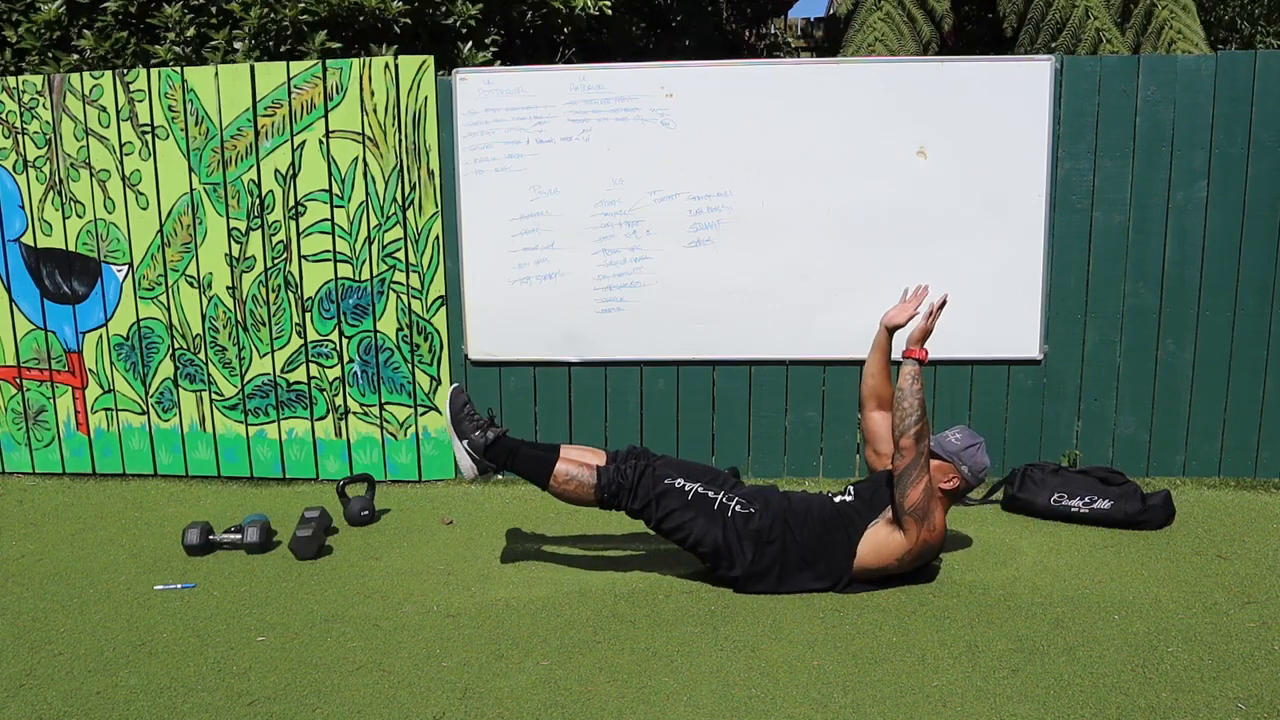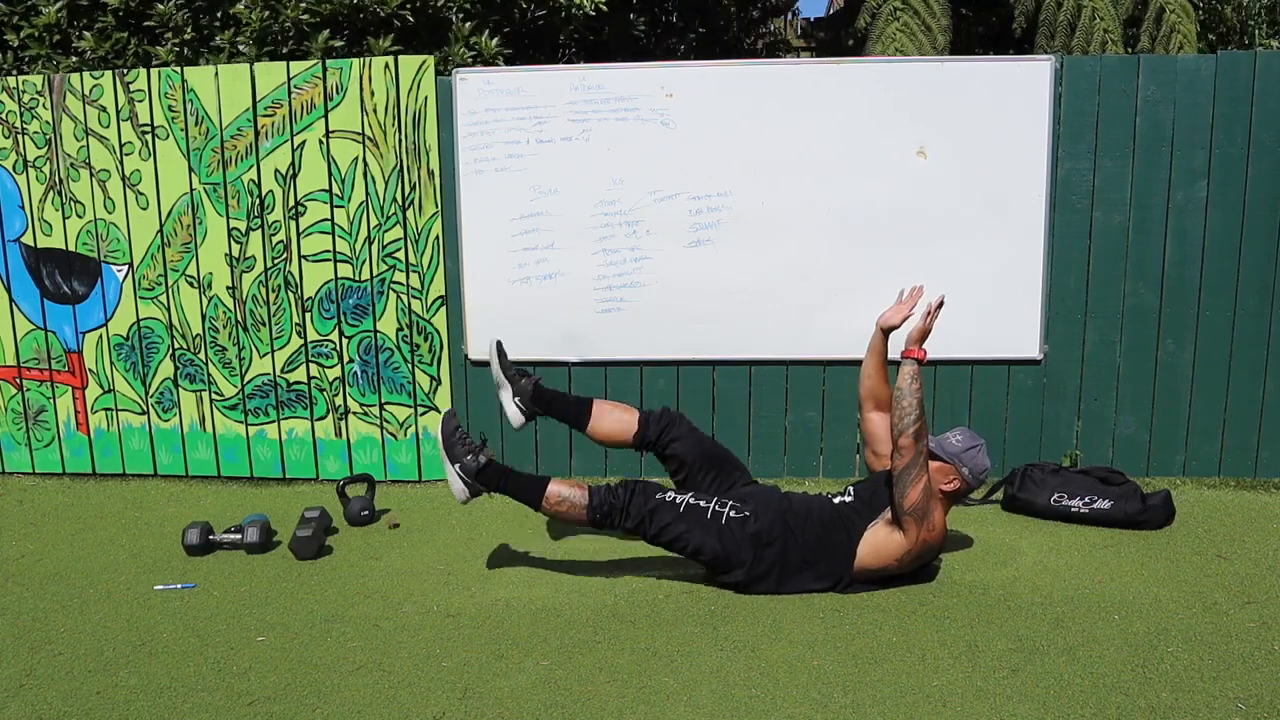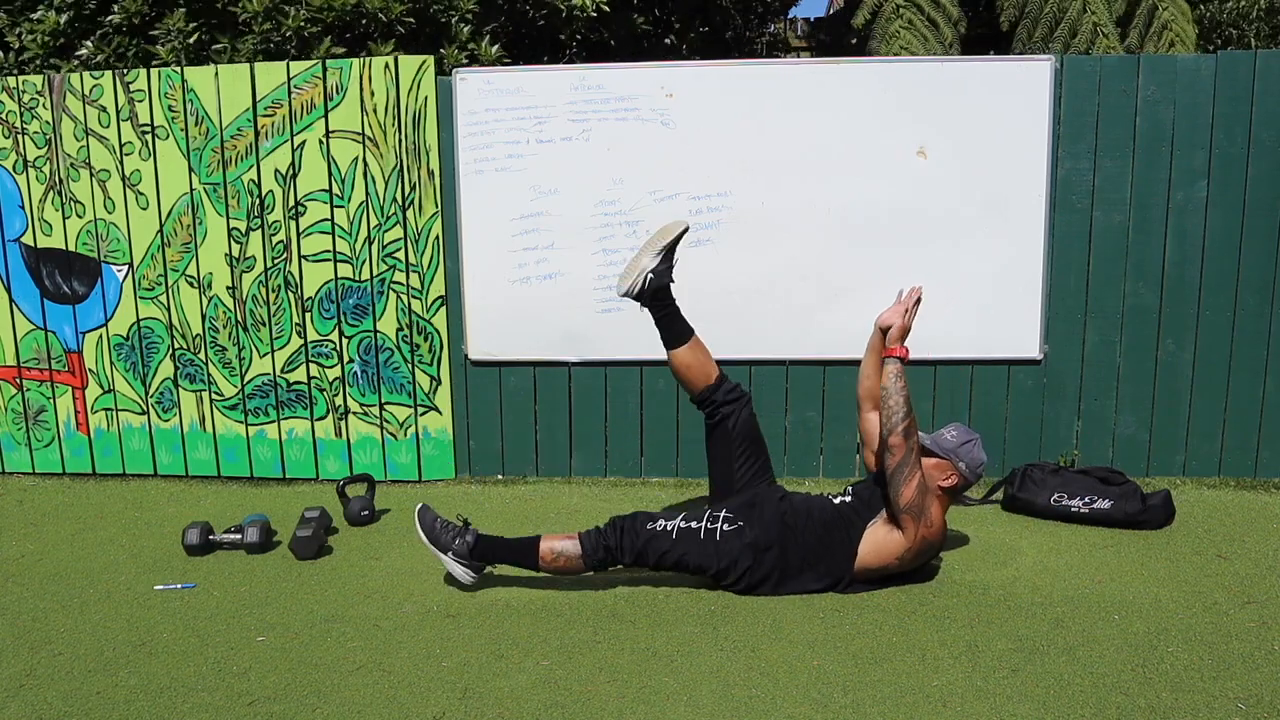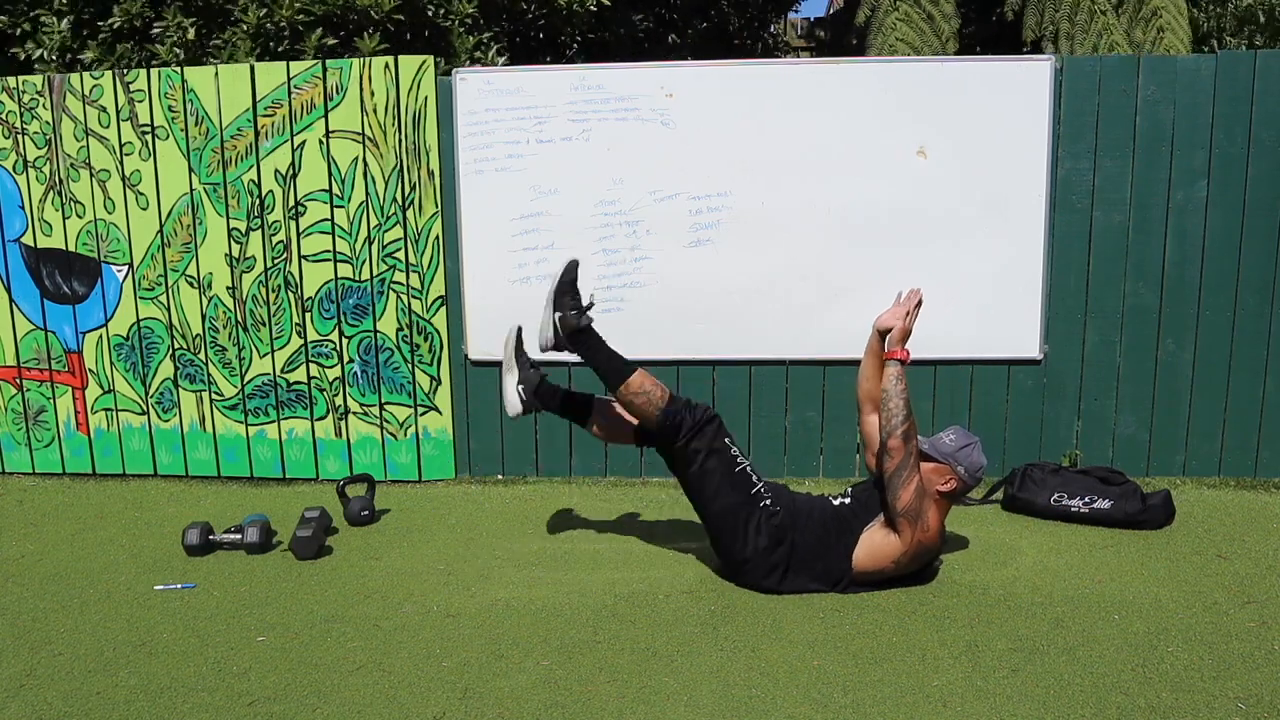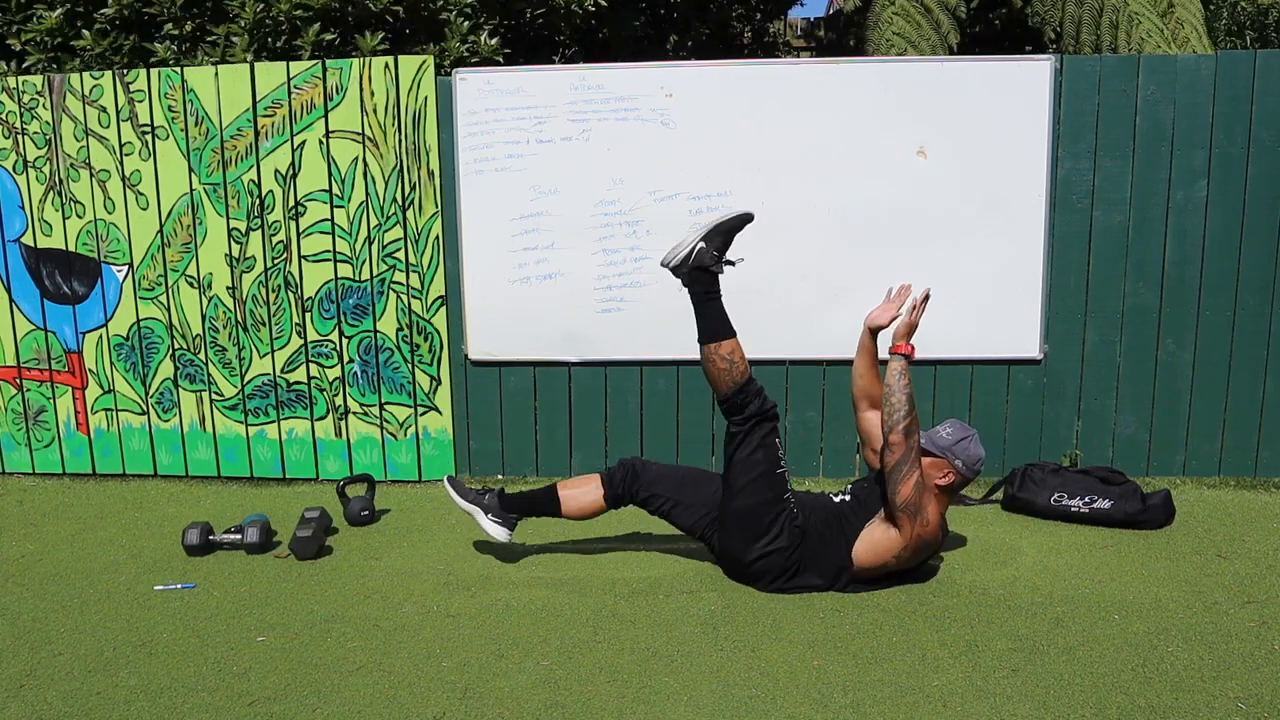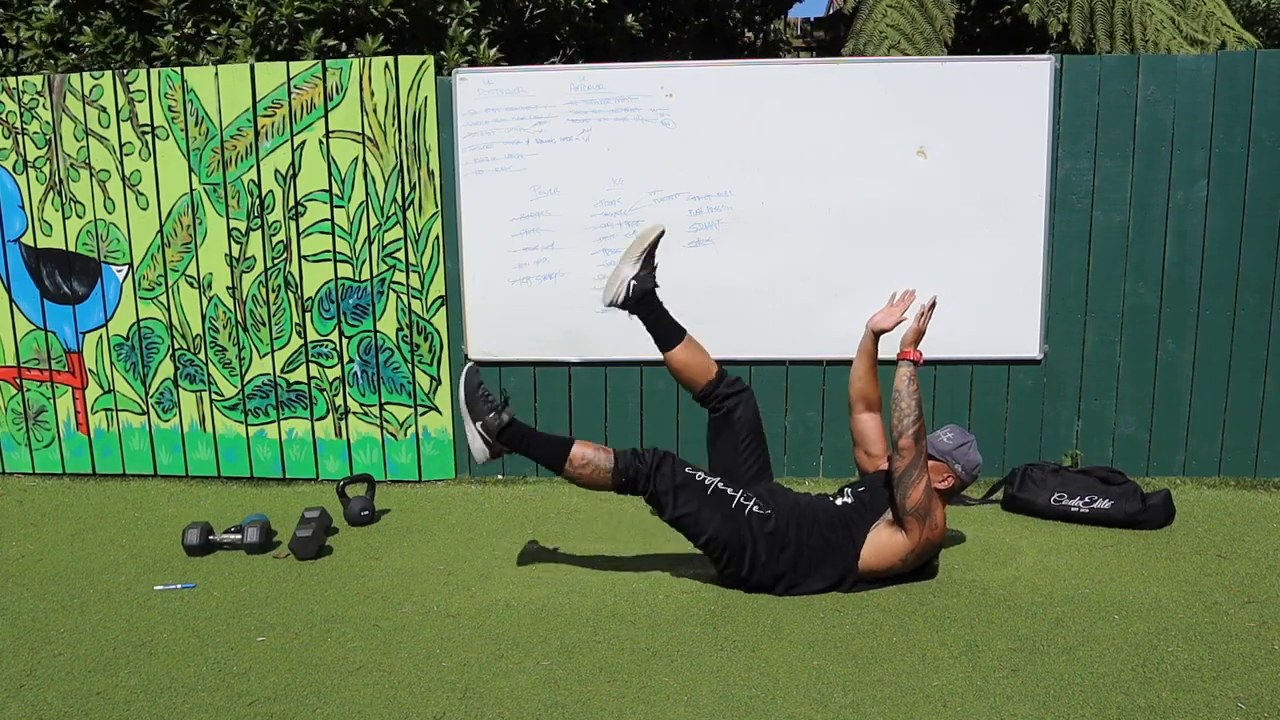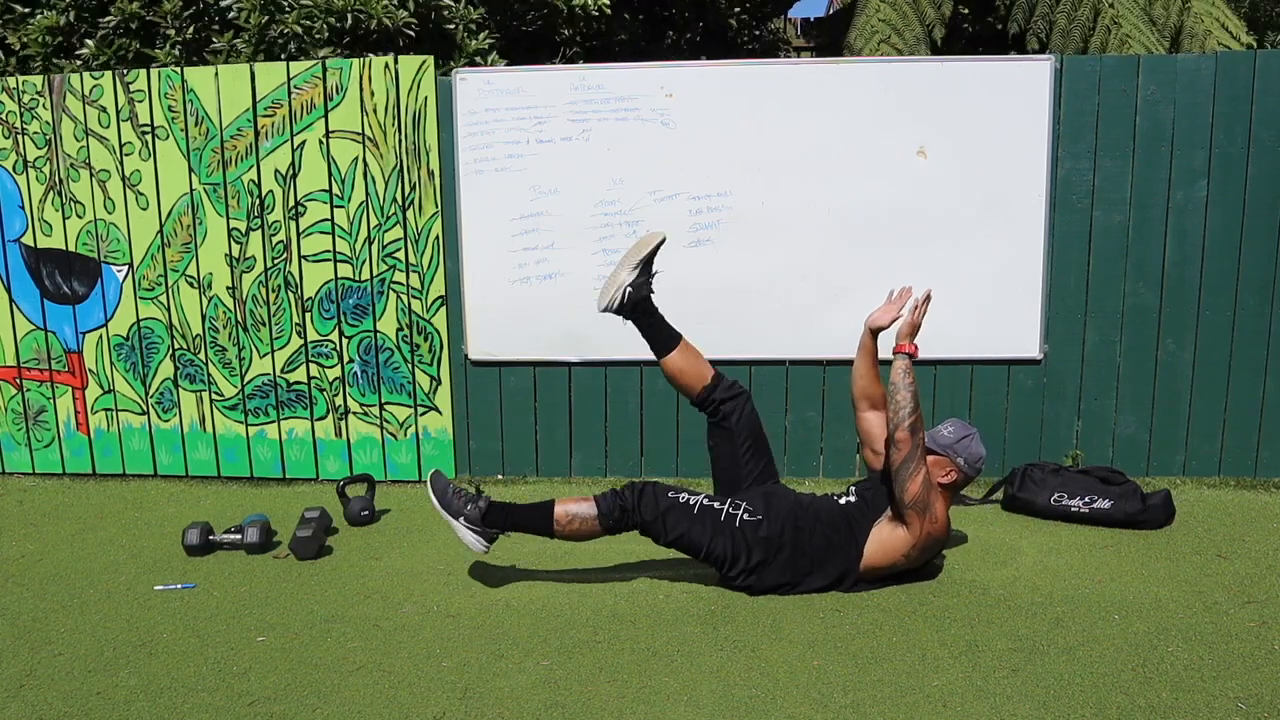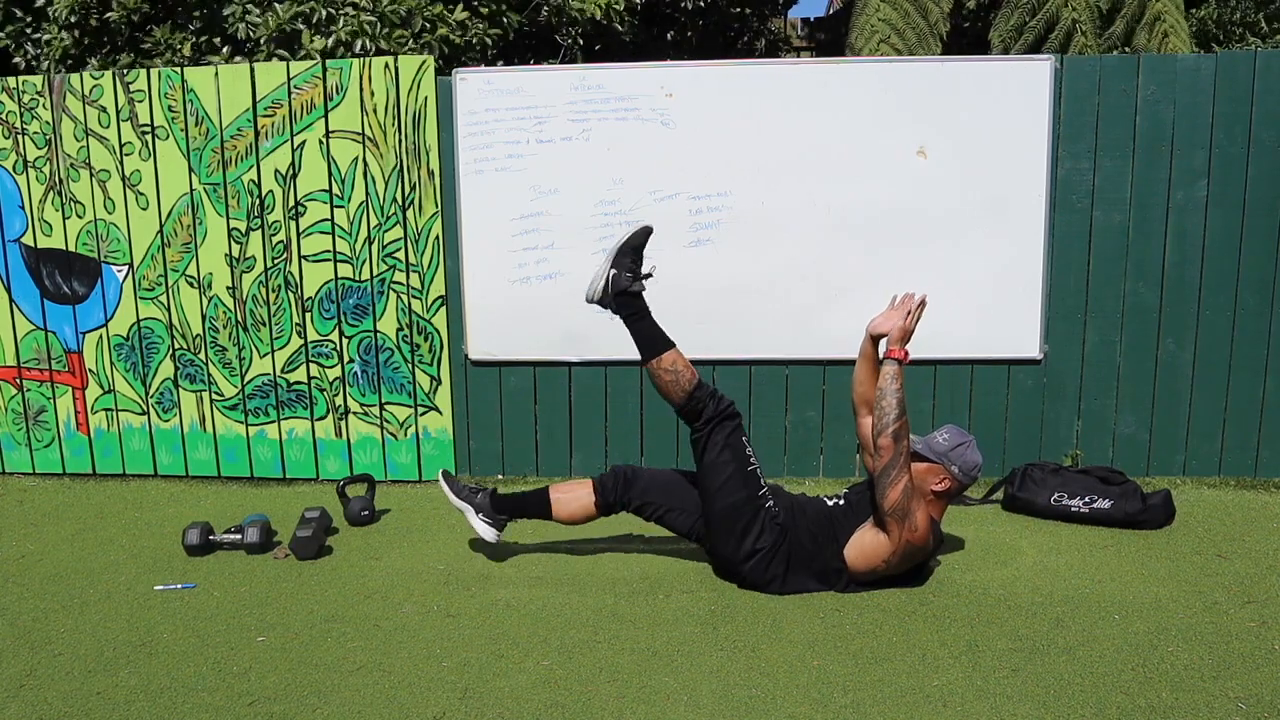
dt=0.3s
person 1, frame 1
left shoulder: (923, 529)
right shoulder: (900, 488)
left elbow: (906, 446)
right elbow: (876, 411)
left wrist: (914, 353)
right wrist: (885, 332)
left hip: (760, 549)
right hip: (762, 511)
left knee: (633, 483)
right knee: (636, 461)
left ankle: (495, 451)
right ankle: (502, 445)
person 1, frame 2
left shoulder: (923, 531)
right shoulder: (899, 485)
left elbow: (907, 444)
right elbow: (874, 412)
left wrist: (914, 353)
right wrist: (881, 333)
left hip: (760, 550)
right hip: (761, 508)
left knee: (630, 500)
right knee: (666, 428)
left ankle: (488, 472)
right ankle: (534, 398)
person 1, frame 3
left shoulder: (920, 528)
right shoulder: (896, 488)
left elbow: (895, 443)
right elbow: (869, 411)
left wrist: (897, 351)
right wrist: (879, 334)
left hip: (759, 553)
right hip: (765, 510)
left knee: (629, 536)
right knee: (728, 402)
left ankle: (483, 551)
right ankle: (656, 295)
person 1, frame 4
left shoulder: (922, 530)
right shoulder: (907, 496)
left elbow: (897, 446)
right elbow: (872, 415)
left wrist: (897, 355)
right wrist: (878, 336)
left hip: (761, 548)
right hip: (776, 521)
left knee: (692, 422)
right knee: (658, 423)
left ankle: (576, 334)
right ankle: (540, 393)
person 1, frame 5
left shoulder: (920, 527)
right shoulder: (892, 485)
left elbow: (898, 441)
right elbow: (867, 407)
left wrist: (901, 351)
right wrist: (871, 333)
left hip: (768, 551)
right hip: (752, 532)
left knee: (751, 412)
right knee: (633, 476)
left ankle: (702, 278)
right ankle: (509, 509)
person 1, frame 6
left shoulder: (922, 528)
right shoulder: (889, 481)
left elbow: (907, 440)
right elbow: (864, 412)
left wrist: (909, 357)
right wrist: (872, 333)
left hip: (763, 548)
right hip: (763, 511)
left knee: (653, 468)
right knee: (729, 396)
left ankle: (508, 434)
right ankle: (643, 301)
person 1, frame 7
left shoulder: (923, 525)
right shoulder: (892, 480)
left elbow: (904, 428)
right elbow: (863, 402)
left wrist: (905, 350)
right wrist: (871, 332)
left hip: (765, 549)
right hip: (761, 506)
left knee: (640, 502)
right knee: (728, 399)
left ankle: (494, 517)
right ankle: (639, 304)
person 1, frame 8
left shoulder: (911, 532)
right shoulder: (895, 492)
left elbow: (884, 442)
right elbow: (867, 415)
left wrist: (895, 353)
right wrist: (871, 339)
left hip: (760, 548)
right hip: (764, 523)
left knee: (715, 416)
right knee: (624, 484)
left ankle: (626, 298)
right ankle: (501, 511)
